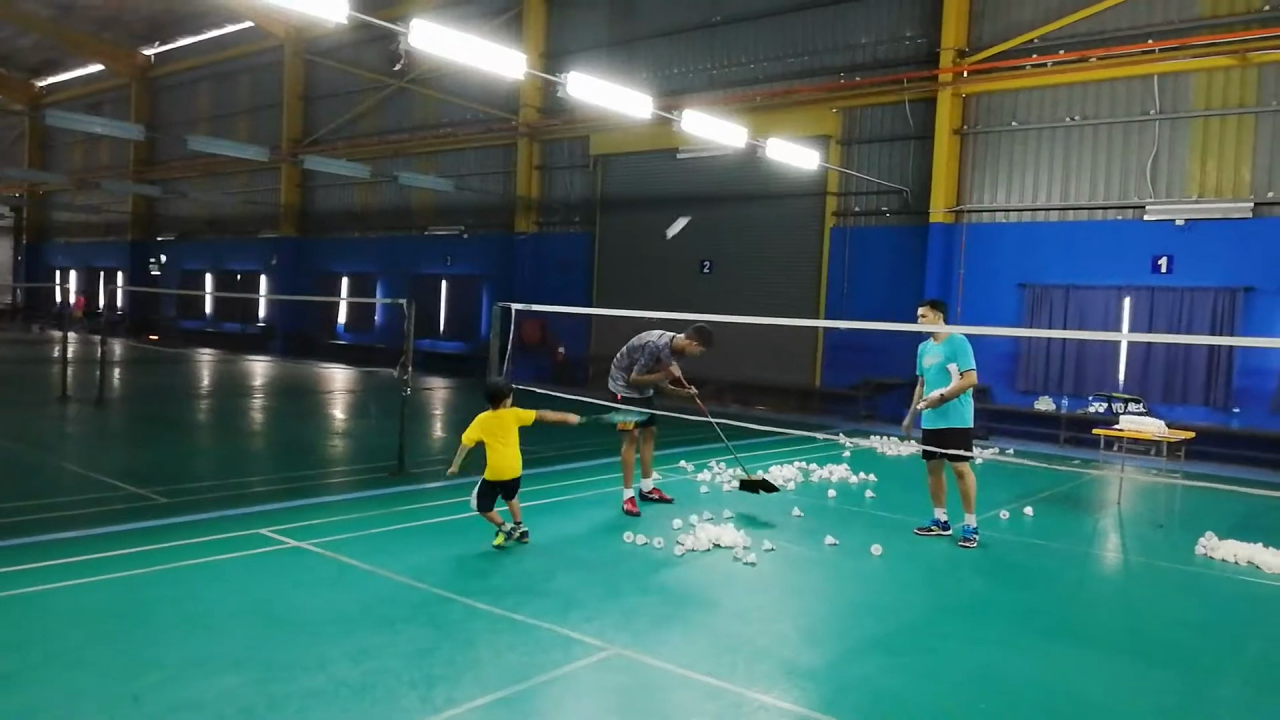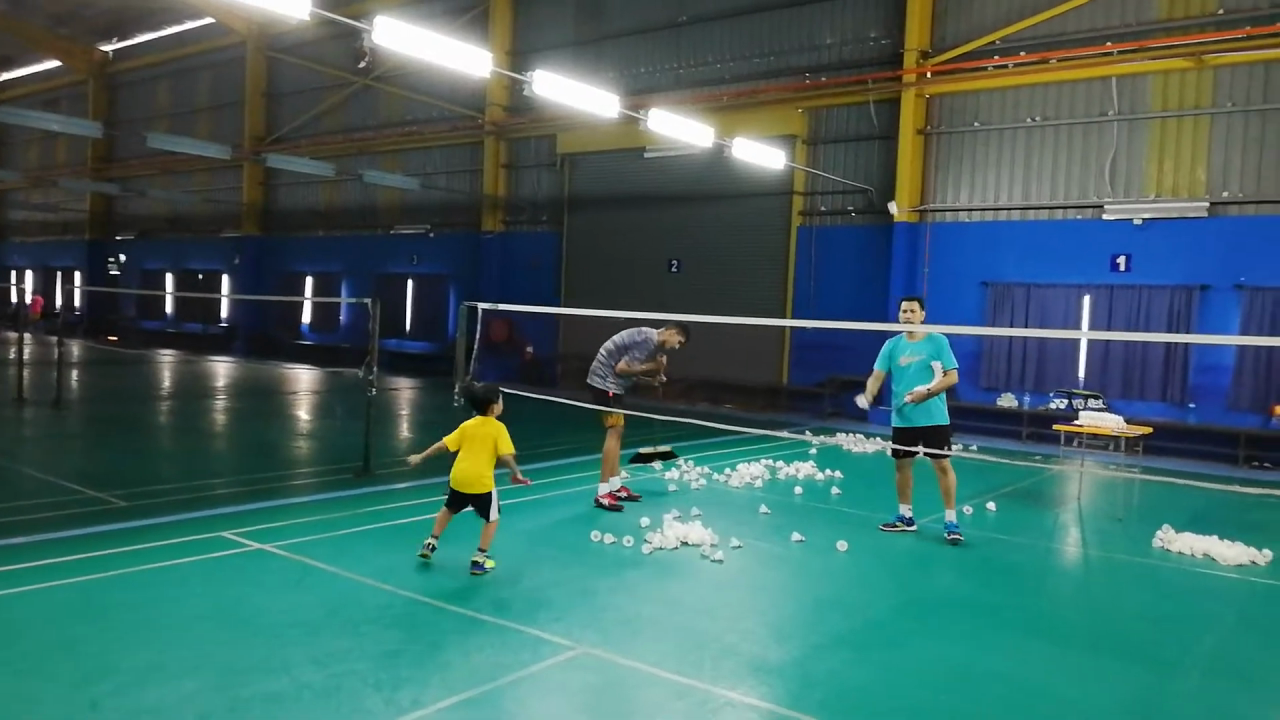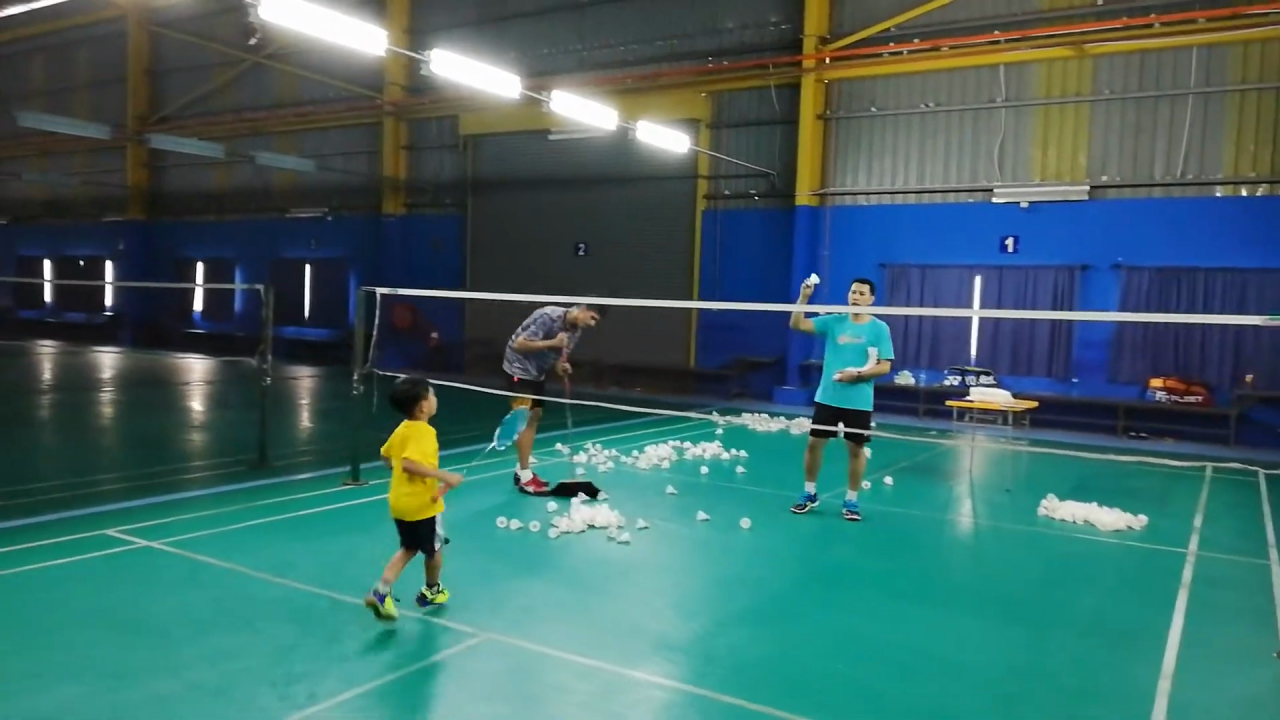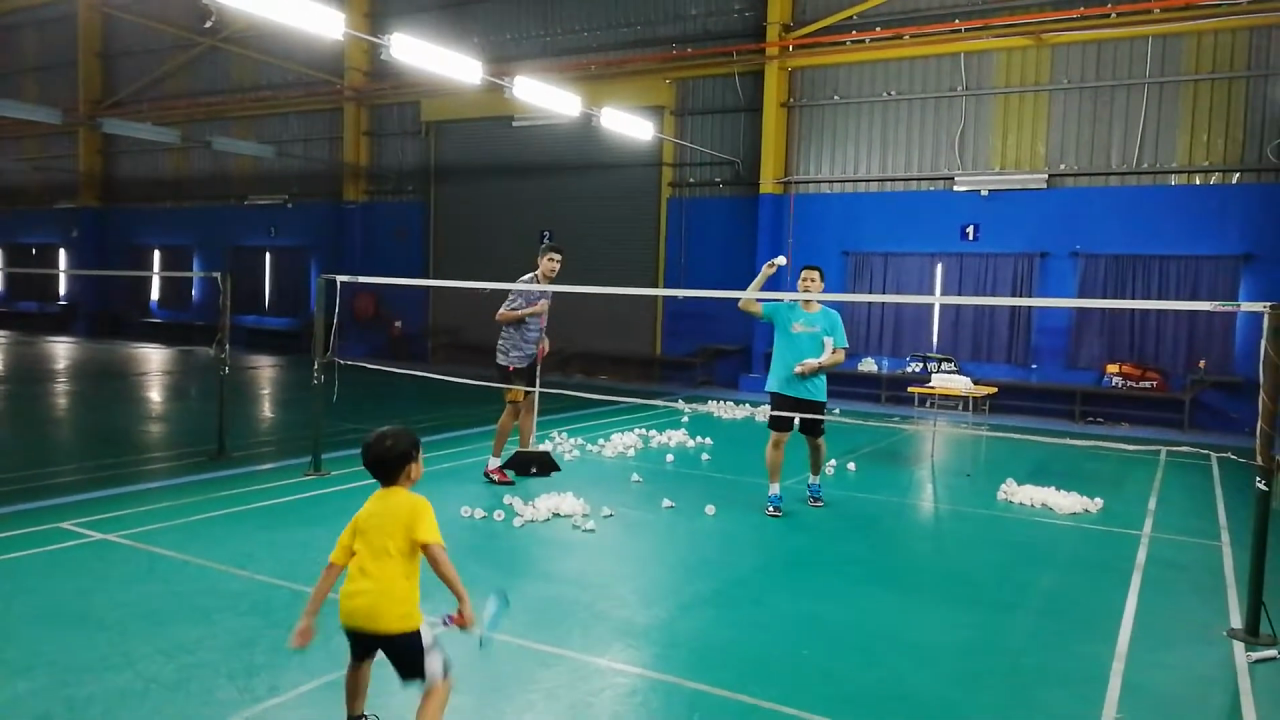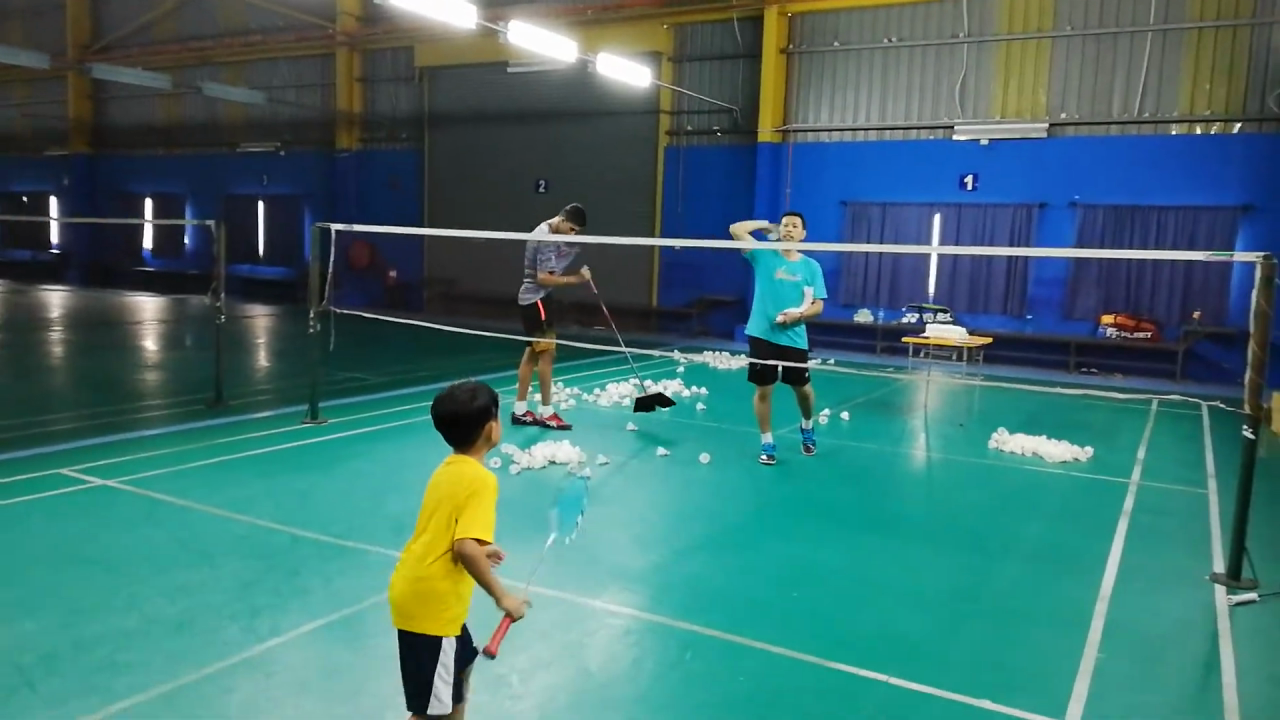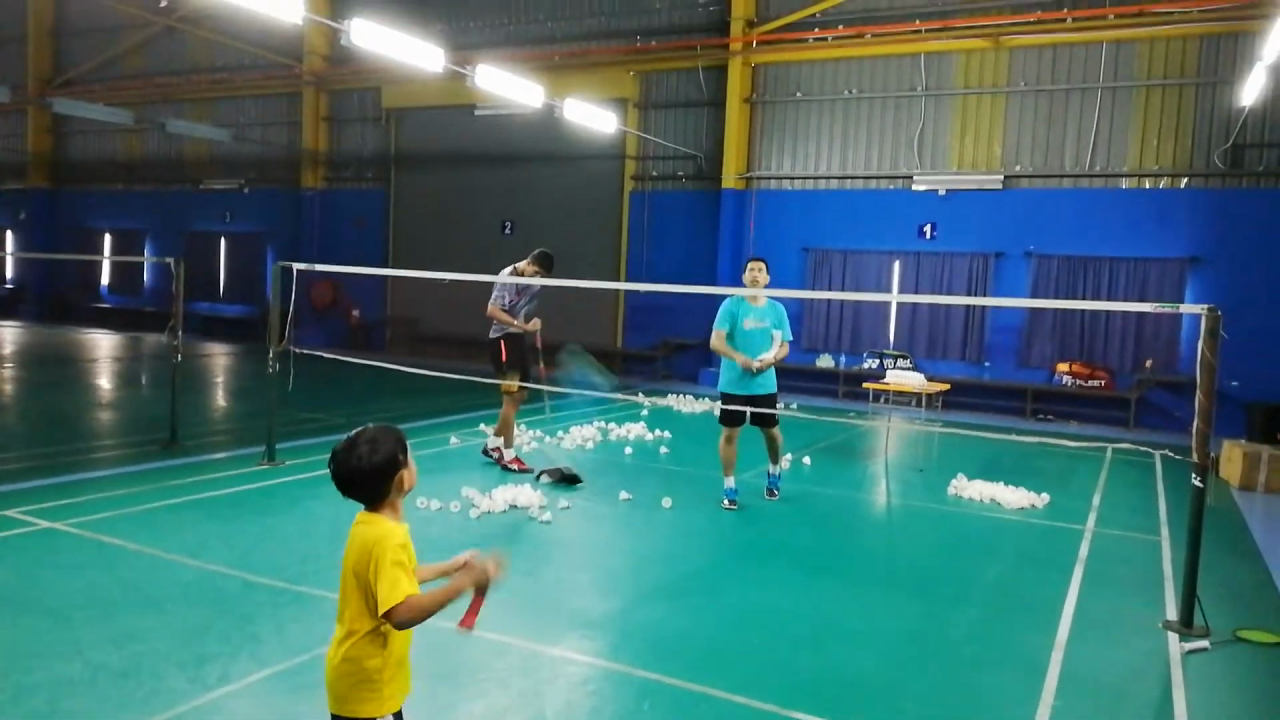
dt=0.7s
person 1, frame 1
left shoulder: (481, 420)
right shoulder: (513, 414)
left elbow: (465, 443)
right elbow: (540, 415)
left wrist: (455, 466)
left hip: (495, 472)
right hip: (514, 469)
left knee: (482, 507)
right knee: (509, 498)
left ankle: (505, 529)
right ankle: (520, 529)
person 1, frame 2
left shoulder: (467, 426)
right shoulder: (499, 428)
left elbow: (443, 444)
right elbow: (506, 456)
left wrist: (421, 456)
right wrist: (516, 473)
left hip: (458, 480)
right hip: (482, 483)
left knee: (448, 509)
right knee: (492, 519)
left ankle: (431, 543)
right ankle: (479, 559)
person 1, frame 3
left shoulder: (401, 430)
right shoulder: (425, 432)
left elbow: (385, 455)
right elbow: (409, 463)
right wrist: (445, 477)
left hip: (399, 504)
right hip: (422, 505)
left knee: (408, 549)
right knee: (434, 549)
left ankle: (380, 593)
right ankle: (430, 592)
person 1, frame 4
left shoulder: (364, 512)
right shoulder: (416, 506)
left elbow: (333, 566)
right elbow: (434, 551)
left wrist: (308, 616)
right wrist: (464, 599)
left hip: (354, 611)
right hip: (393, 616)
left knee: (360, 659)
right knee: (439, 683)
person 1, frame 5
left shoulder: (448, 469)
right shoulder: (480, 480)
right elbow: (466, 548)
left wrist: (481, 553)
right wrist: (503, 596)
left hip: (415, 591)
right hip: (430, 604)
left knee: (460, 666)
person 1, frame 6
left shoulder: (369, 524)
right shoulder: (386, 539)
right elbow: (403, 613)
left wrist: (448, 568)
right wrist: (466, 582)
left hip: (367, 673)
right hip: (367, 683)
person 2, frame 1
left shoulder: (958, 343)
right shoulder: (924, 348)
left elbow: (971, 379)
left wrist: (940, 397)
right wrist: (913, 410)
left hip: (956, 419)
right hip: (931, 420)
left knee: (961, 468)
right knee: (933, 467)
left ankle: (970, 525)
right ankle: (941, 520)
person 2, frame 2
left shoulder: (938, 342)
right shoulder: (892, 345)
left elbow: (952, 377)
right elbow: (877, 376)
left wrist: (927, 393)
right wrist: (867, 395)
left hip: (934, 417)
right hip: (902, 418)
left knee: (942, 465)
right knee: (902, 465)
left ankle: (951, 521)
right ankle: (905, 516)
person 2, frame 3
left shoulder: (879, 328)
right shoulder: (833, 322)
left elbow: (885, 366)
right elbow: (796, 324)
left wrist: (857, 374)
right wrist: (804, 297)
left hip: (859, 401)
right hip: (827, 397)
left knee: (856, 449)
right knee: (814, 443)
left ankle: (851, 500)
right ankle: (809, 494)
person 2, frame 4
left shoulder: (831, 317)
right shoulder: (782, 310)
left elbow: (839, 355)
right elbow: (745, 305)
left wrist: (817, 365)
right wrist: (763, 275)
left hip: (814, 390)
right hip: (782, 387)
left knee: (815, 441)
right knee: (777, 438)
left ankle: (814, 484)
right ankle: (774, 494)
person 2, frame 5
left shoulder: (811, 267)
right shoulder: (764, 256)
left elbow: (818, 306)
right elbow: (736, 229)
left wrist: (798, 314)
right wrist: (764, 225)
left hip: (795, 338)
right hip: (762, 335)
left knee: (803, 389)
right knee: (763, 390)
left ankle: (807, 428)
right ankle: (767, 443)
person 2, frame 6
left shoulder: (777, 309)
right shoulder: (731, 305)
left elbow: (784, 346)
right elbow: (715, 342)
left wrist: (772, 359)
right wrist: (736, 357)
left hip: (765, 384)
right hip: (733, 383)
left knee: (771, 432)
right knee: (730, 433)
left ankle: (774, 472)
right ankle: (729, 488)
person 3, frame 1
left shoulder: (675, 350)
right shoulder: (656, 345)
left elbow: (659, 382)
right elbow: (634, 378)
left wrist: (681, 391)
right wrist: (663, 375)
left hip: (643, 390)
right hip: (624, 386)
left knee: (649, 433)
right knee: (632, 436)
left ankle: (647, 488)
right ankle: (628, 496)
person 3, frame 2
left shoulder: (650, 340)
right shoulder: (647, 341)
right elbow: (621, 369)
left wrist: (651, 379)
right wrist: (651, 366)
left hip: (610, 383)
right hip: (605, 382)
left knee: (617, 431)
right knee: (614, 431)
left ankle: (615, 486)
right ankle: (602, 493)
person 3, frame 3
left shoulder: (575, 331)
right shoulder: (549, 318)
left elbow: (559, 356)
right elbow: (519, 344)
left wrist: (563, 367)
right wrist: (553, 342)
left hip: (537, 372)
right hip: (519, 367)
left knee: (535, 416)
right knee: (525, 418)
left ankle: (523, 472)
right ankle: (525, 477)
person 3, frame 4
left shoulder: (546, 290)
right shoulder: (525, 284)
right elbow: (501, 316)
left wrist: (542, 337)
right wrist: (532, 310)
left hip: (531, 356)
right hip: (512, 356)
left knee: (530, 405)
right knee: (514, 407)
right ankle: (493, 466)
person 3, frame 5
left shoulder: (550, 232)
right shoulder: (545, 239)
right elbow: (543, 278)
right wrist: (575, 279)
left hip: (534, 298)
right hip: (536, 298)
left knee: (532, 352)
right knee: (547, 353)
left ankle: (520, 410)
right ankle: (546, 412)
person 3, frame 6
left shoulder: (527, 279)
right shoulder: (508, 278)
right elbow: (492, 311)
right wrist: (524, 326)
left hip: (518, 339)
right hip: (504, 340)
left knee: (519, 395)
right knee: (512, 397)
left ankle: (493, 443)
right ankle: (508, 456)
